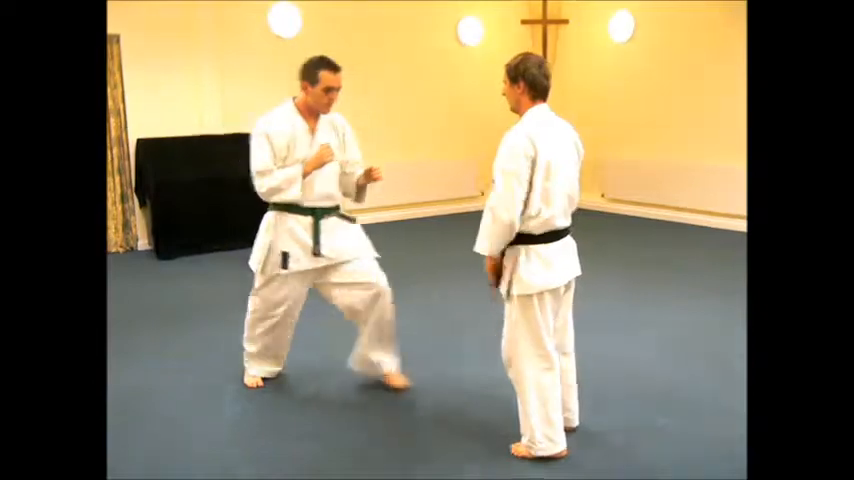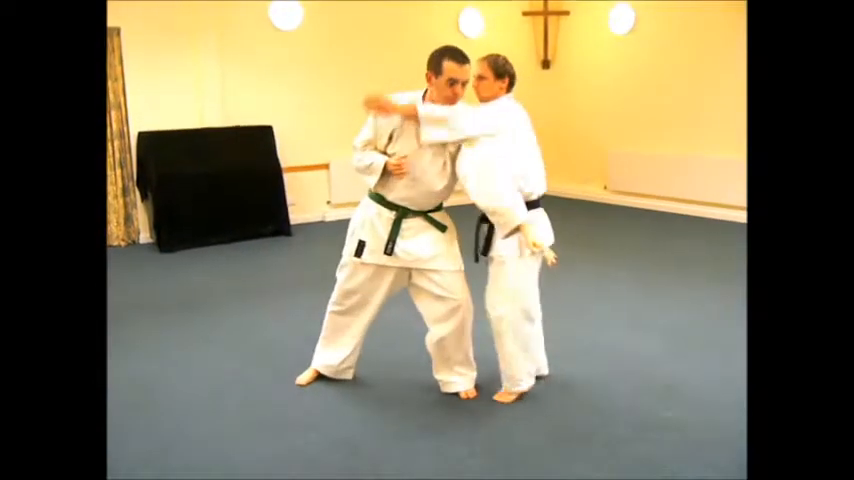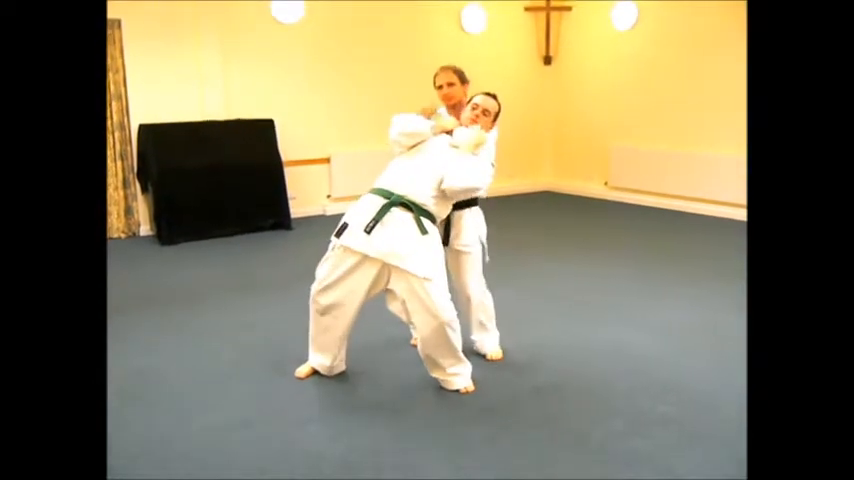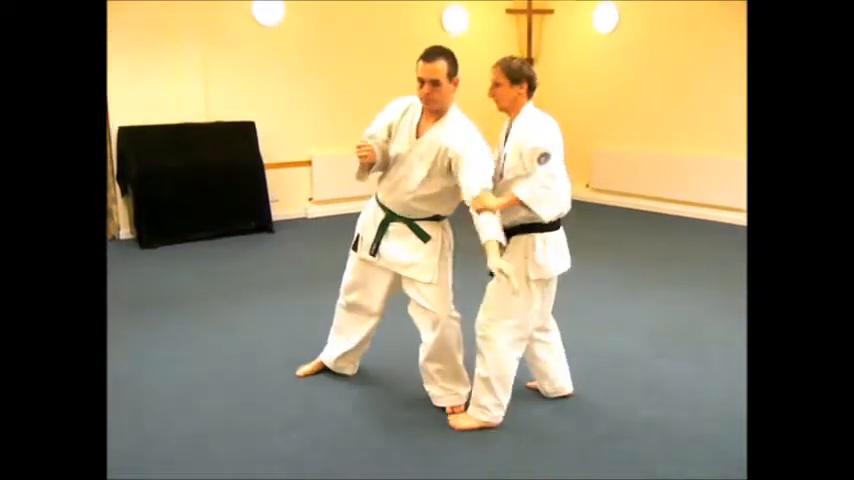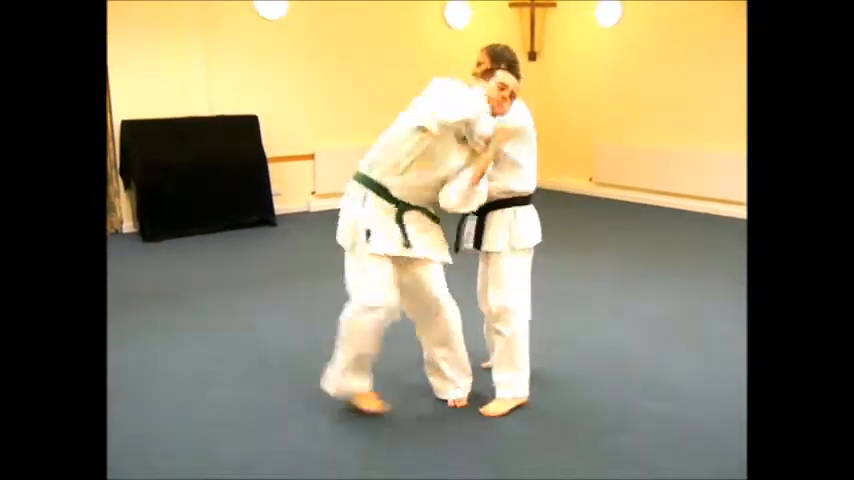
dt=1s
person 1, frame 1
left shoulder: (520, 137)
right shoulder: (566, 130)
left elbow: (504, 209)
left wrist: (492, 254)
left hip: (532, 257)
right hip: (562, 248)
left knee: (527, 351)
right knee: (558, 343)
left ankle: (545, 440)
right ankle: (564, 414)
person 1, frame 2
left shoulder: (506, 113)
right shoulder: (492, 115)
left elbow: (457, 119)
left wrist: (396, 108)
left hip: (519, 224)
right hip: (509, 221)
left knee: (506, 304)
right knee: (518, 300)
left ankle: (518, 377)
right ankle: (532, 364)
person 1, frame 3
left shoulder: (484, 126)
right shoulder: (432, 118)
right elbow: (401, 135)
left hip: (463, 216)
left knee: (471, 285)
left ankle: (486, 339)
person 1, frame 4
left shoulder: (538, 126)
right shoulder: (515, 127)
left elbow: (547, 181)
right elbow: (508, 178)
left wrist: (502, 201)
right wrist: (484, 198)
left hip: (533, 243)
right hip: (540, 239)
left knee: (498, 325)
right knee: (536, 318)
left ankle: (486, 410)
right ankle: (555, 382)
person 1, frame 5
left shoulder: (514, 112)
left hip: (511, 219)
right hip: (492, 215)
left knee: (507, 304)
right knee: (490, 296)
left ankle: (513, 388)
right ankle: (503, 357)
person 2, frame 1
left shoulder: (338, 125)
right shoulder: (271, 126)
left elbow: (346, 178)
right elbow: (265, 184)
left wrist: (363, 179)
right wrist: (306, 167)
left hip: (336, 226)
right hip: (289, 228)
left knee: (374, 291)
right knee: (275, 305)
left ankle: (379, 362)
right ankle: (260, 364)
person 2, frame 2
right shoulder: (390, 110)
right elbow: (361, 152)
right wrist: (385, 165)
left hip: (428, 226)
right hip: (378, 219)
left knee: (453, 303)
right knee: (352, 297)
left ankle: (456, 376)
right ankle: (327, 363)
person 2, frame 3
left shoulder: (480, 165)
right shoulder: (432, 134)
left elbow: (452, 183)
right elbow: (399, 128)
left wrist: (469, 148)
right wrist: (438, 126)
left hip: (415, 233)
right hip: (371, 215)
left knee: (436, 313)
right knee: (329, 293)
left ankle: (453, 373)
right ankle: (323, 360)
person 2, frame 4
left shoulder: (463, 137)
right shoulder: (399, 109)
left elbow: (481, 194)
right elbow: (378, 158)
left wrist: (493, 249)
right wrist: (369, 157)
left hip: (425, 235)
right hip: (379, 219)
left knee: (437, 315)
right knee: (357, 295)
left ankle: (450, 391)
right ankle: (336, 357)
person 2, frame 5
left shoulder: (479, 142)
right shoulder: (448, 91)
left elbow: (454, 201)
right elbow: (444, 115)
left wrist: (484, 163)
right wrist: (481, 97)
left hip: (410, 216)
right hip: (371, 205)
left knee: (435, 305)
right knee: (376, 300)
left ankle: (452, 384)
right ankle: (351, 380)
